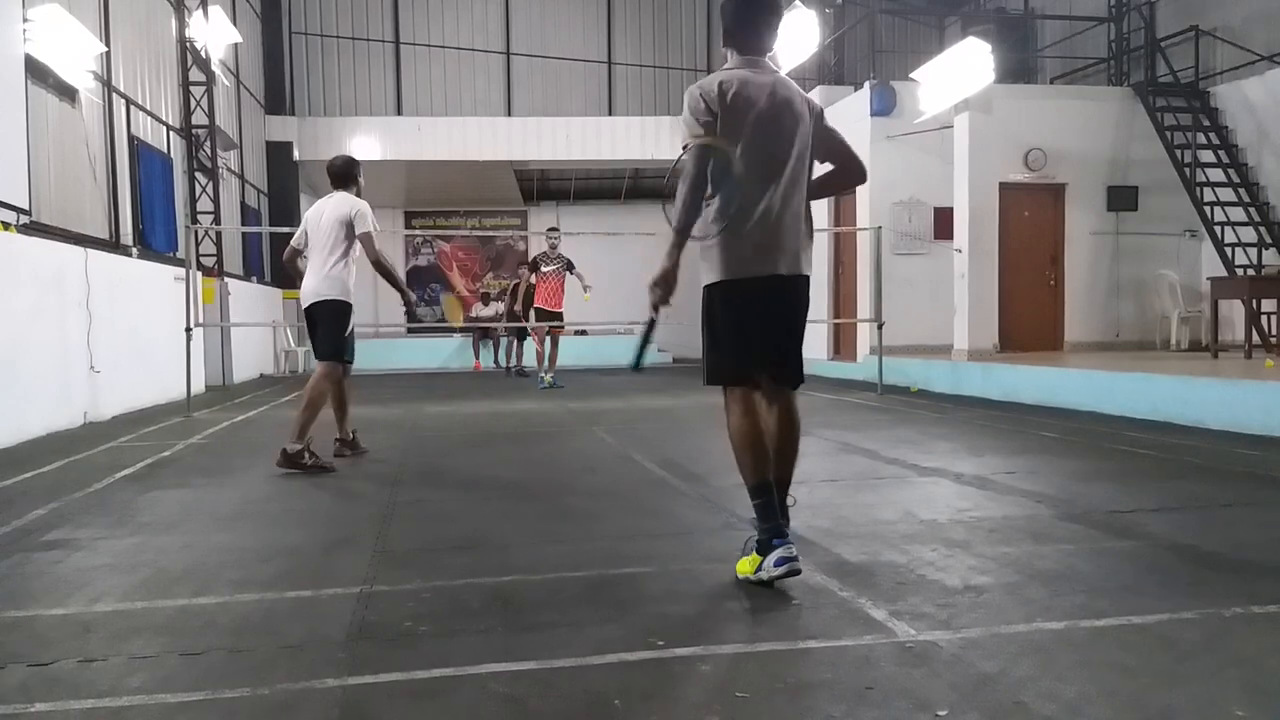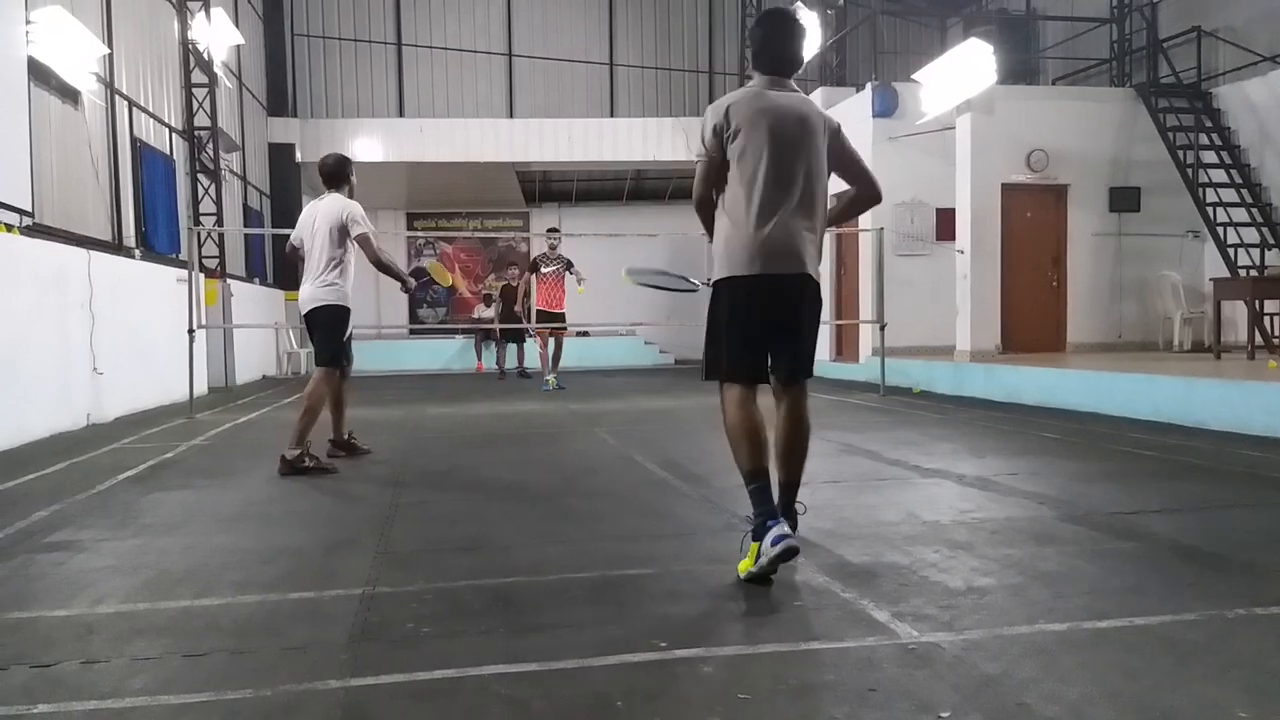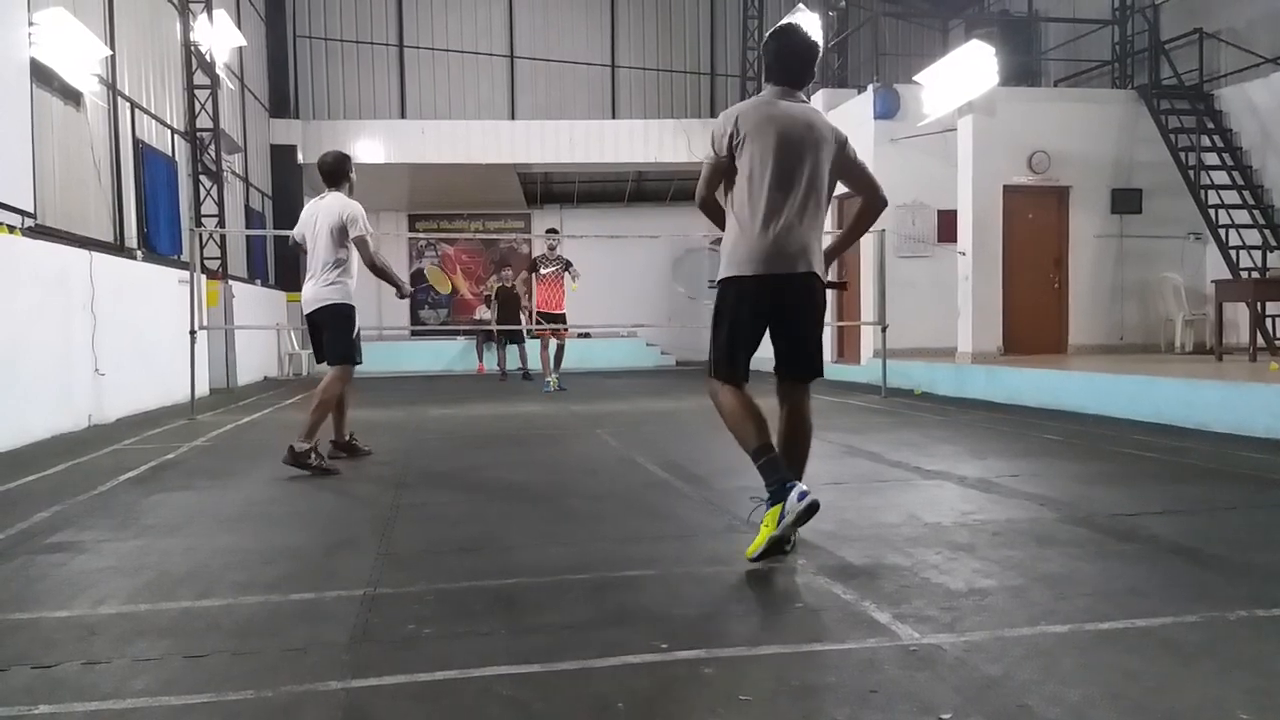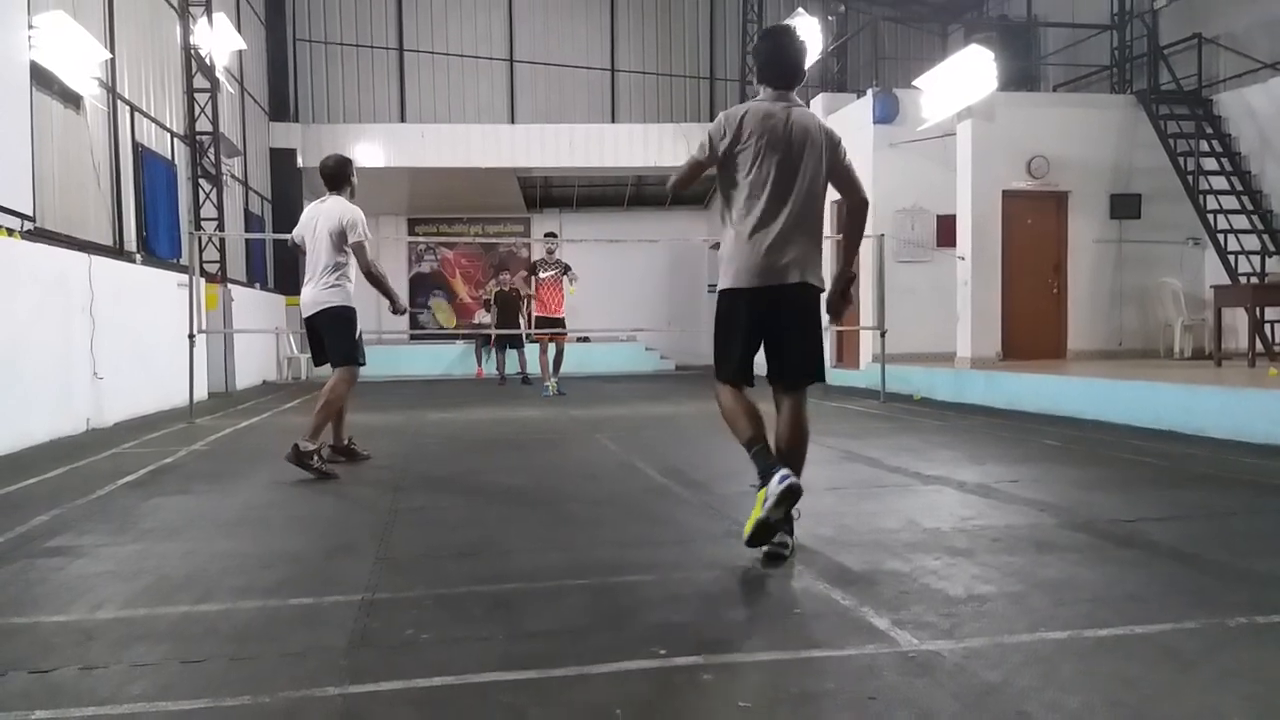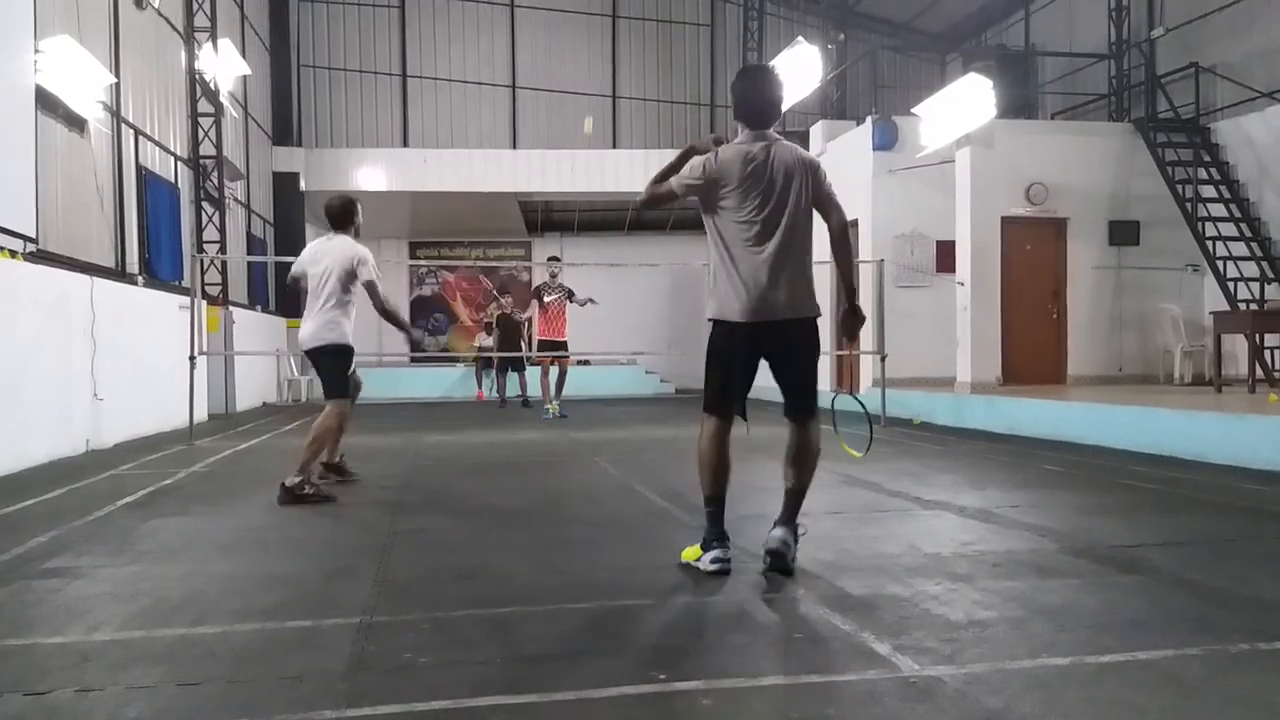
dt=0.3s
person 1, frame 1
left shoulder: (711, 91)
right shoulder: (801, 100)
left elbow: (695, 182)
right elbow: (853, 170)
left wrist: (669, 258)
left hip: (734, 264)
right hip: (791, 265)
left knee: (739, 394)
right knee: (779, 391)
left ankle: (772, 538)
right ankle: (777, 518)
person 1, frame 2
left shoulder: (727, 110)
right shoulder: (821, 120)
left elbow: (703, 196)
right elbow: (868, 192)
left hip: (743, 266)
right hip: (801, 269)
left knee: (738, 391)
right knee: (791, 390)
left ankle: (768, 523)
right ankle: (784, 516)
person 1, frame 3
left shoulder: (737, 118)
right shoulder: (827, 130)
left elbow: (704, 197)
right elbow: (875, 199)
right wrist: (833, 250)
left hip: (748, 269)
right hip: (804, 272)
left knee: (726, 384)
right knee: (794, 390)
left ankle: (784, 490)
right ankle: (787, 495)
person 1, frame 4
left shoulder: (736, 120)
right shoulder: (821, 133)
left elbow: (677, 184)
right elbow: (858, 203)
left wrist: (714, 167)
right wrist: (845, 276)
left hip: (745, 276)
right hip: (801, 280)
left knee: (730, 385)
right knee: (791, 395)
left ankle: (772, 475)
right ankle: (781, 525)
person 1, frame 5
left shoulder: (715, 163)
right shoulder: (804, 163)
left elbow: (647, 199)
right elbow: (839, 228)
left wrist: (688, 154)
right wrist: (851, 300)
left hip: (735, 313)
right hip: (795, 312)
left knee: (716, 421)
right knee: (803, 420)
left ankle: (714, 541)
right ankle: (786, 523)
person 2, frame 1
left shoulder: (315, 209)
right shoulder: (356, 206)
left elbow: (289, 257)
right elbow: (375, 258)
right wrist: (405, 293)
left hip: (312, 295)
right hip: (333, 296)
left knee: (341, 365)
right knee: (328, 368)
left ankle: (344, 437)
right ankle: (295, 448)
person 2, frame 2
left shoulder: (309, 210)
right shoulder: (349, 208)
left elbow: (292, 250)
right elbow: (375, 257)
right wrist: (405, 279)
left hip: (311, 299)
right hip: (331, 300)
left knee: (341, 368)
right knee: (327, 373)
left ankle: (340, 438)
right ankle: (294, 453)
person 2, frame 3
left shoulder: (310, 208)
right shoulder: (349, 207)
left elbow: (298, 241)
right elbow: (370, 259)
right wrist: (400, 285)
left hip: (313, 299)
right hip: (335, 299)
left knee: (341, 369)
right knee: (341, 371)
left ankle: (342, 439)
right ankle: (303, 446)
person 2, frame 4
left shoulder: (310, 211)
right shoulder: (350, 212)
left elbow: (297, 242)
right elbow: (366, 266)
right wrist: (394, 298)
left hip: (311, 302)
right hip: (334, 302)
left knee: (342, 372)
right knee: (347, 373)
left ankle: (340, 444)
right ankle: (307, 446)
person 2, frame 5
left shoulder: (313, 248)
right shoulder: (358, 253)
left elbow: (293, 279)
right elbow: (381, 304)
right wrist: (410, 331)
left hip: (310, 336)
right hip: (331, 338)
left knee: (349, 389)
right knee: (337, 406)
left ankle: (332, 460)
right ankle: (296, 481)
